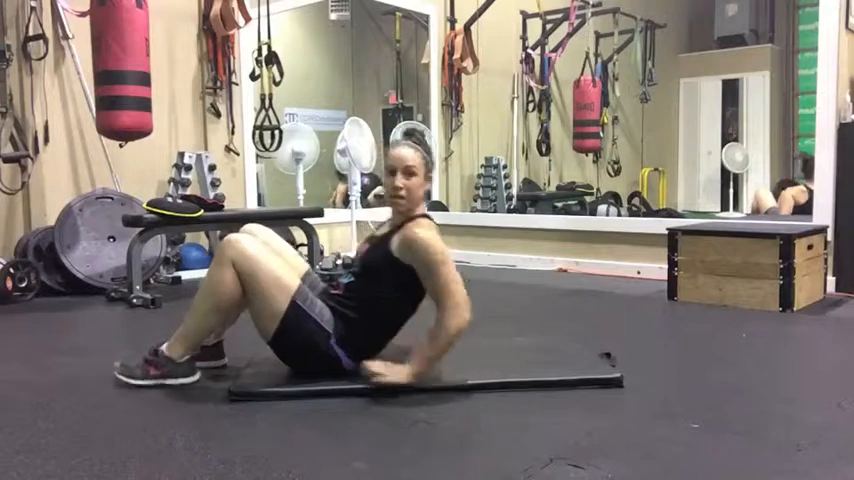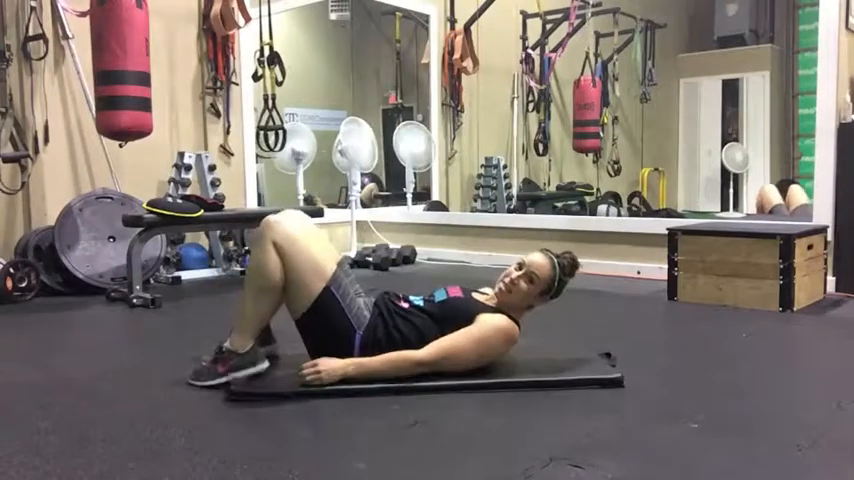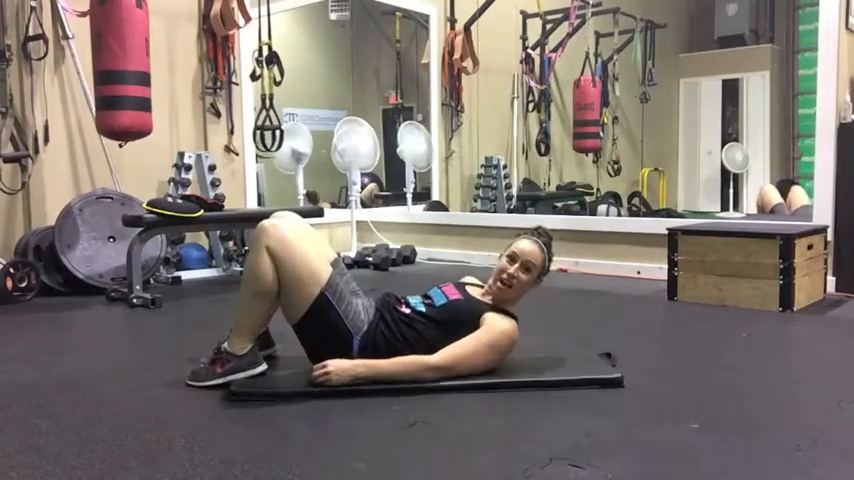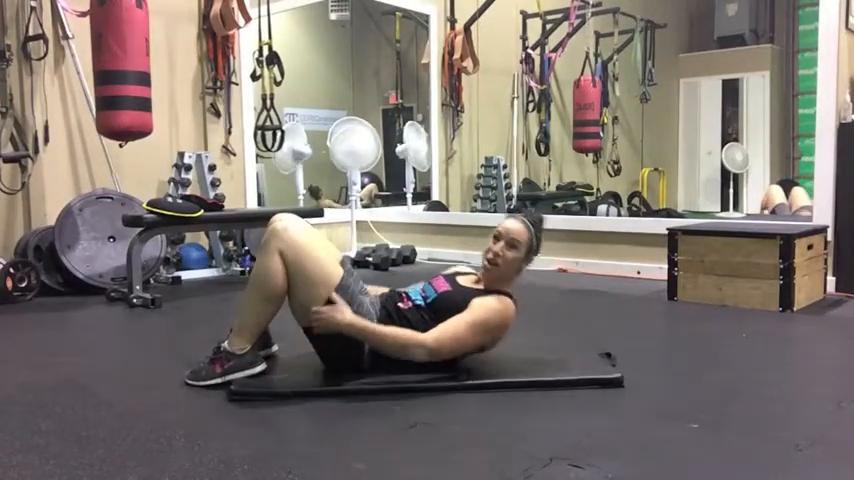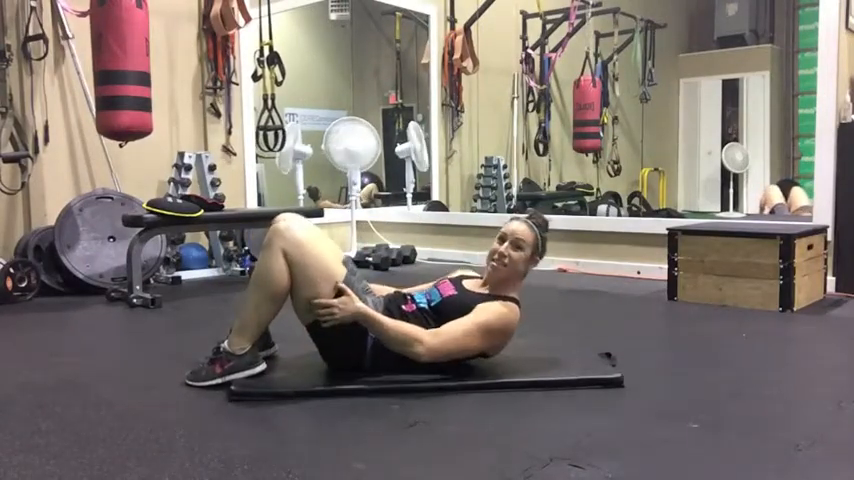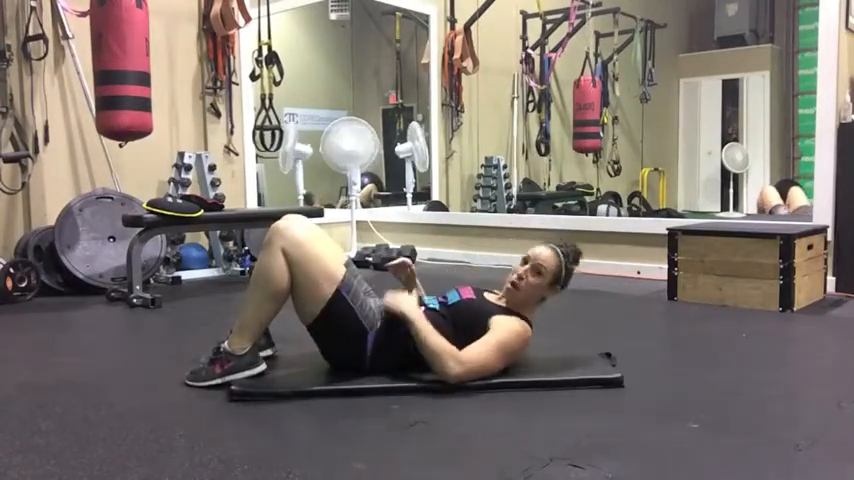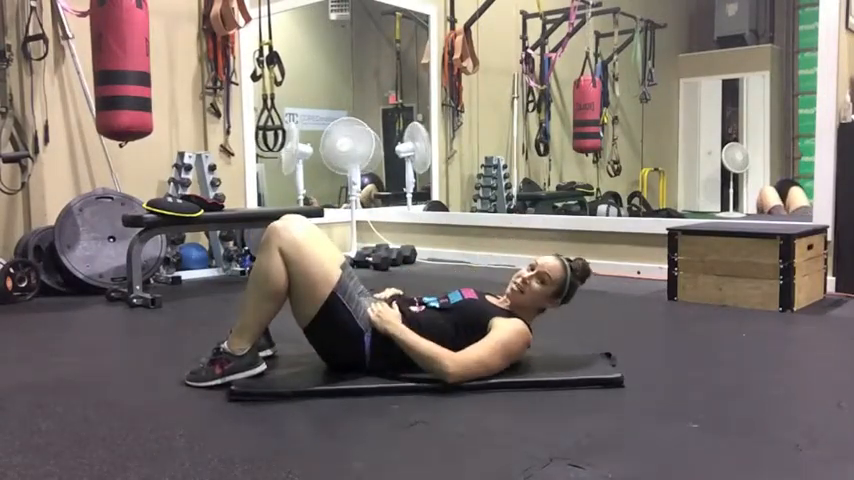
dt=0.7s
person 1, frame 1
left shoulder: (417, 235)
right shoulder: (397, 225)
left elbow: (458, 315)
right elbow: (400, 287)
left wrist: (411, 370)
right wrist: (378, 327)
left hip: (330, 345)
right hip: (332, 312)
left knee: (235, 249)
right knee: (251, 234)
left ankle: (175, 358)
right ankle: (207, 344)
person 1, frame 2
left shoulder: (501, 327)
right shoulder: (488, 298)
left elbow: (424, 360)
left wrist: (346, 367)
left hip: (357, 338)
right hip: (371, 312)
left knee: (275, 230)
right knee: (291, 221)
left ankle: (240, 351)
right ankle: (255, 330)
person 1, frame 3
left shoulder: (501, 328)
right shoulder: (472, 284)
left elbow: (435, 366)
left wrist: (355, 369)
left hip: (356, 341)
right hip: (365, 313)
left knee: (271, 236)
right knee: (282, 222)
left ankle: (238, 354)
right ankle: (256, 336)
person 1, frame 4
left shoulder: (498, 308)
right shoulder: (465, 273)
left elbow: (425, 347)
left wrist: (351, 325)
left hip: (363, 340)
right hip: (371, 310)
left knee: (283, 237)
right knee: (284, 224)
left ankle: (238, 353)
right ankle: (255, 337)
person 1, frame 5
left shoulder: (502, 314)
right shoulder: (470, 278)
left elbow: (425, 347)
left wrist: (360, 312)
right wrist: (355, 286)
left hip: (365, 342)
right hip: (375, 314)
left knee: (285, 237)
right knee: (287, 225)
left ankle: (238, 353)
right ankle: (254, 336)
person 1, frame 6
left shoulder: (515, 329)
right shoulder: (496, 301)
left elbow: (454, 368)
left wrist: (412, 312)
right wrist: (415, 289)
left hip: (366, 341)
right hip: (375, 318)
left knee: (286, 237)
right knee: (291, 227)
left ankle: (238, 353)
right ankle: (254, 336)
person 1, frame 7
left shoulder: (515, 331)
right shoulder: (494, 304)
left elbow: (452, 368)
left wrist: (394, 328)
right wrist: (398, 299)
left hip: (363, 341)
right hip: (371, 317)
left knee: (283, 236)
right knee: (290, 227)
left ankle: (238, 354)
right ankle: (254, 335)
